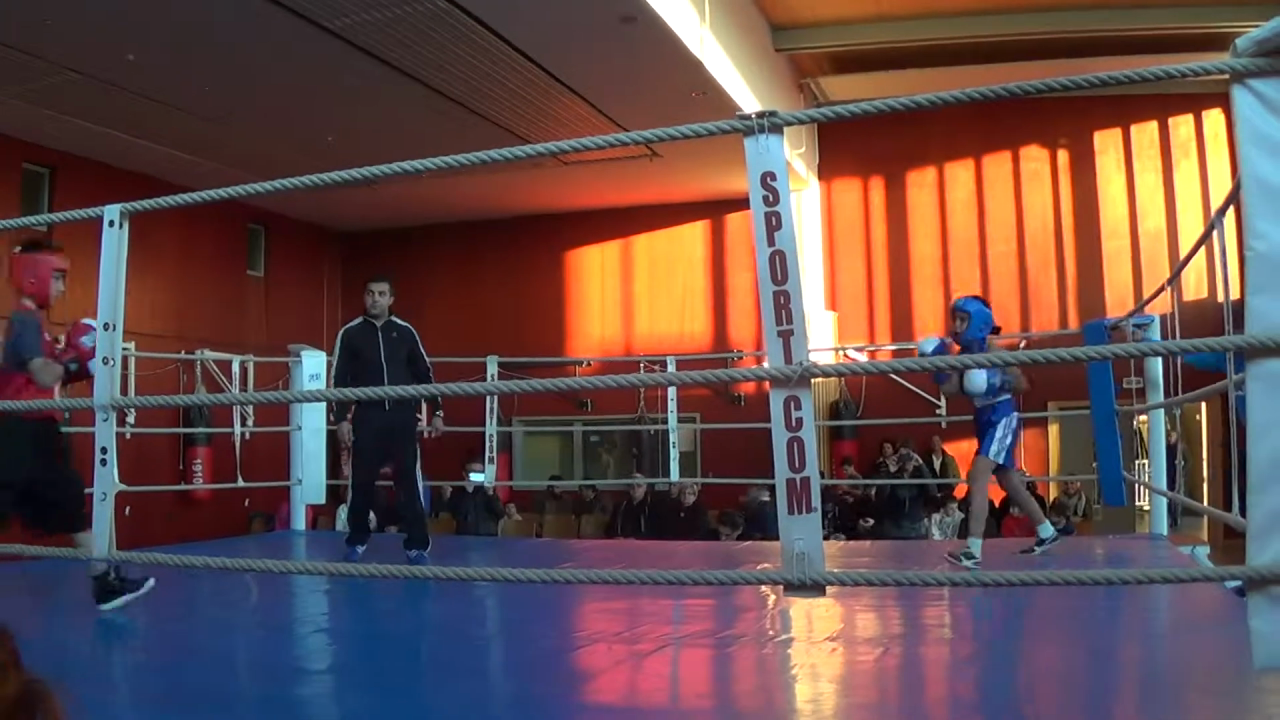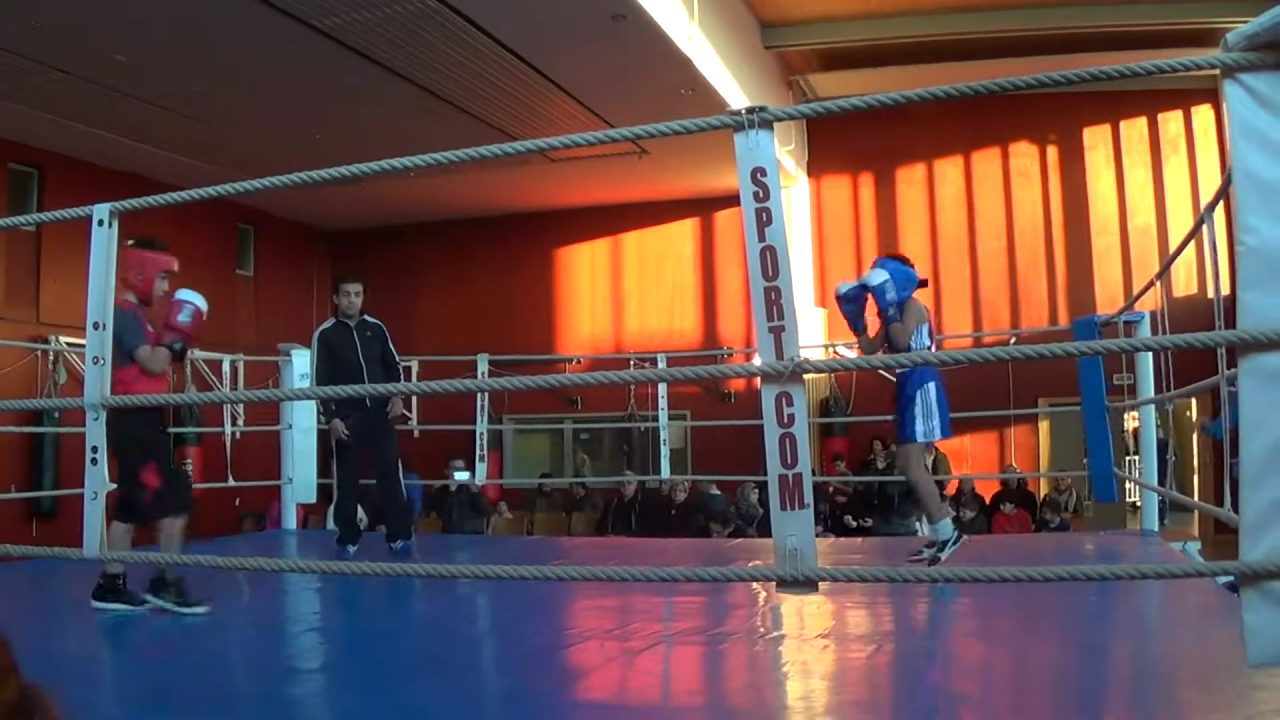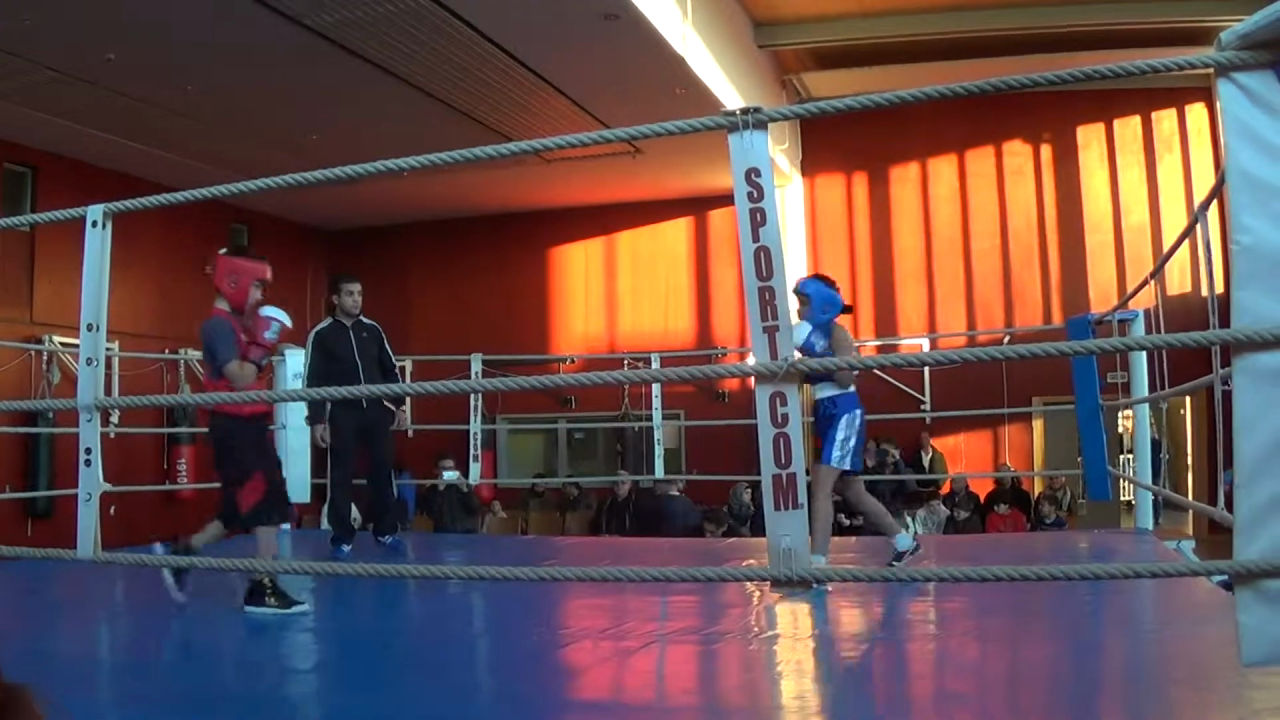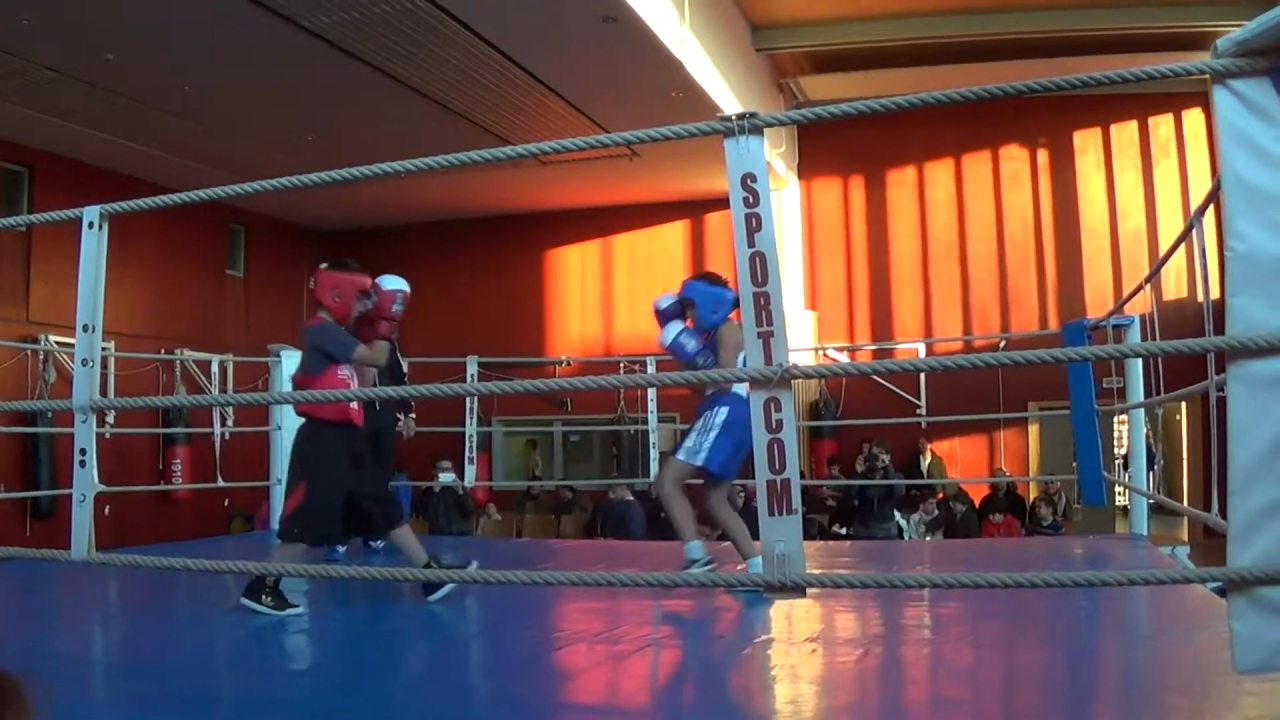
dt=0.3s
person 1, frame 1
left shoulder: (31, 321)
right elbow: (44, 378)
left wrist: (73, 365)
right wrist: (72, 357)
left hip: (40, 429)
left knee: (72, 506)
left ankle: (106, 582)
person 1, frame 2
left shoulder: (136, 316)
right shoulder: (126, 315)
left elbow: (156, 366)
right elbow: (155, 365)
left wrist: (176, 344)
right wrist: (176, 332)
left hip: (142, 420)
right hip: (135, 421)
left knee: (131, 506)
right knee: (174, 497)
left ankle: (110, 585)
right ankle: (165, 582)
person 1, frame 3
left shoulder: (230, 324)
right shoulder: (221, 324)
right elbow: (241, 379)
left wrist: (258, 349)
right wrist: (262, 350)
left hip: (246, 425)
right hip: (239, 425)
left knee: (243, 508)
right knee: (268, 506)
left ankle: (180, 554)
right ankle: (262, 589)
person 1, frame 4
left shoulder: (334, 332)
right shoulder: (322, 330)
left elbow: (364, 377)
right elbow: (374, 359)
left wrist: (374, 328)
right wrist: (386, 322)
left hip: (346, 435)
right hip: (324, 436)
left knee: (383, 505)
right knee: (310, 516)
right ankle: (263, 587)
person 2, frame 1
left shoulder: (991, 348)
right shoulder: (966, 352)
left elbow: (1021, 383)
right elbow: (950, 389)
left wrist: (994, 383)
left hip: (1001, 417)
right hip: (985, 418)
left knee: (976, 477)
right knee: (1009, 483)
left ankle: (973, 551)
right ankle: (1046, 533)
person 2, frame 2
left shoulder: (913, 306)
right shoulder: (894, 312)
left elbow: (901, 342)
right elbow: (869, 350)
left wrist: (888, 305)
right wrist: (854, 315)
left hip: (922, 384)
right hip: (909, 386)
left knee: (912, 464)
right knee: (909, 464)
left ankle: (945, 531)
right ankle: (943, 534)
person 2, frame 3
left shoulder: (836, 333)
right shoulder: (817, 333)
left elbow: (847, 379)
right elbow: (804, 379)
left wrist: (818, 352)
left hip: (844, 413)
right hip: (828, 416)
left knee: (821, 486)
right knee: (853, 492)
left ankle: (815, 565)
right ankle: (904, 543)
person 2, frame 4
left shoulder: (728, 330)
right shoulder: (718, 333)
left elbow: (723, 380)
right elbow: (692, 373)
left wrist: (694, 355)
right wrist: (674, 330)
left hip: (726, 412)
right hip: (733, 416)
left knee: (666, 481)
right knee: (716, 501)
left ankle: (696, 556)
right ankle: (758, 568)
person 3, frame 1
left shoulder: (405, 332)
right shoulder: (350, 333)
left elbow: (424, 373)
right elbow: (339, 378)
left wrist: (436, 411)
right wrist: (341, 418)
left hip: (402, 416)
right hip: (366, 417)
left knee: (409, 478)
right knee: (362, 480)
left ankle: (416, 544)
right ankle: (357, 540)
person 3, frame 2
left shoulder: (376, 329)
right shoulder: (325, 334)
left elbow: (393, 367)
right elbow: (320, 380)
left wrist: (398, 395)
right wrist: (331, 417)
left hip: (380, 412)
right hip: (347, 415)
left knee: (390, 472)
right knee: (347, 478)
left ankle: (399, 535)
right ankle: (348, 539)
person 3, frame 3
left shoulder: (372, 330)
right shoulder: (320, 334)
left elbow: (390, 370)
right elbow: (313, 381)
left wrist: (399, 405)
right wrist: (316, 420)
left hip: (376, 412)
right hip: (342, 414)
left knee: (382, 471)
right knee: (341, 477)
left ankle: (386, 531)
right ankle: (342, 538)
person 3, frame 4
left shoulder: (386, 341)
left elbow: (400, 379)
left wrist: (407, 414)
left hip: (385, 419)
left knee: (382, 476)
left ankle: (375, 534)
